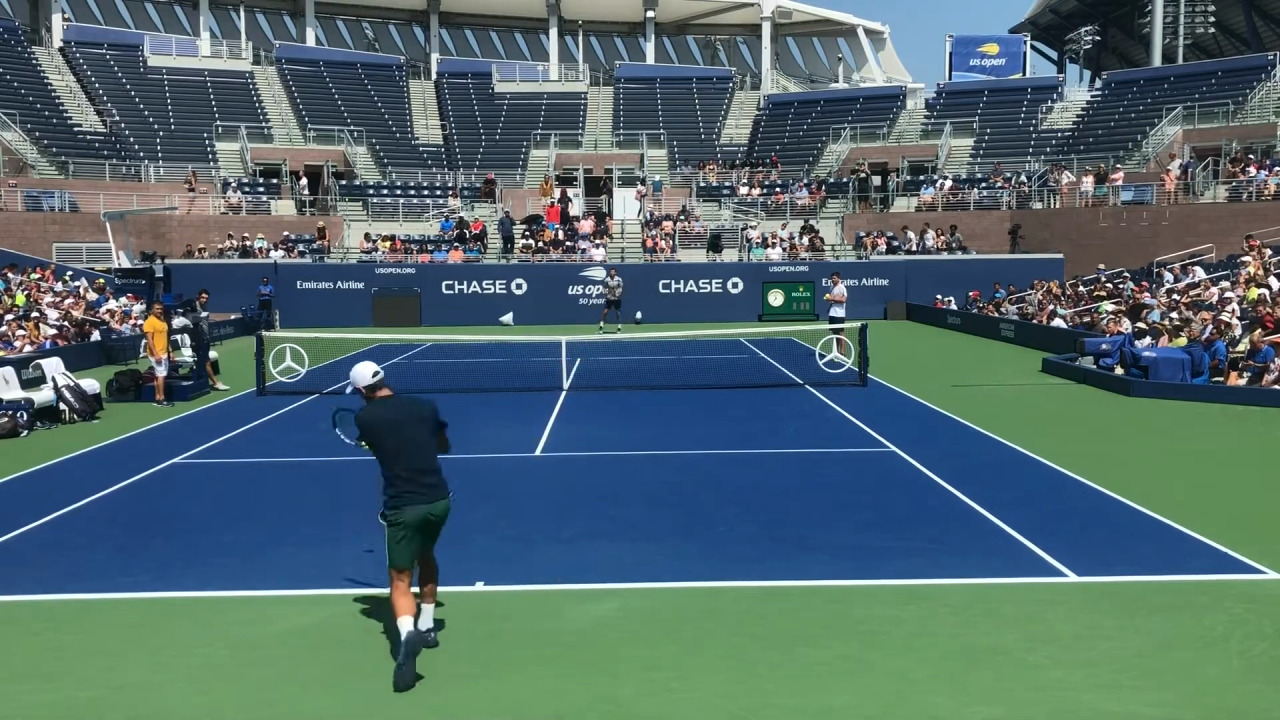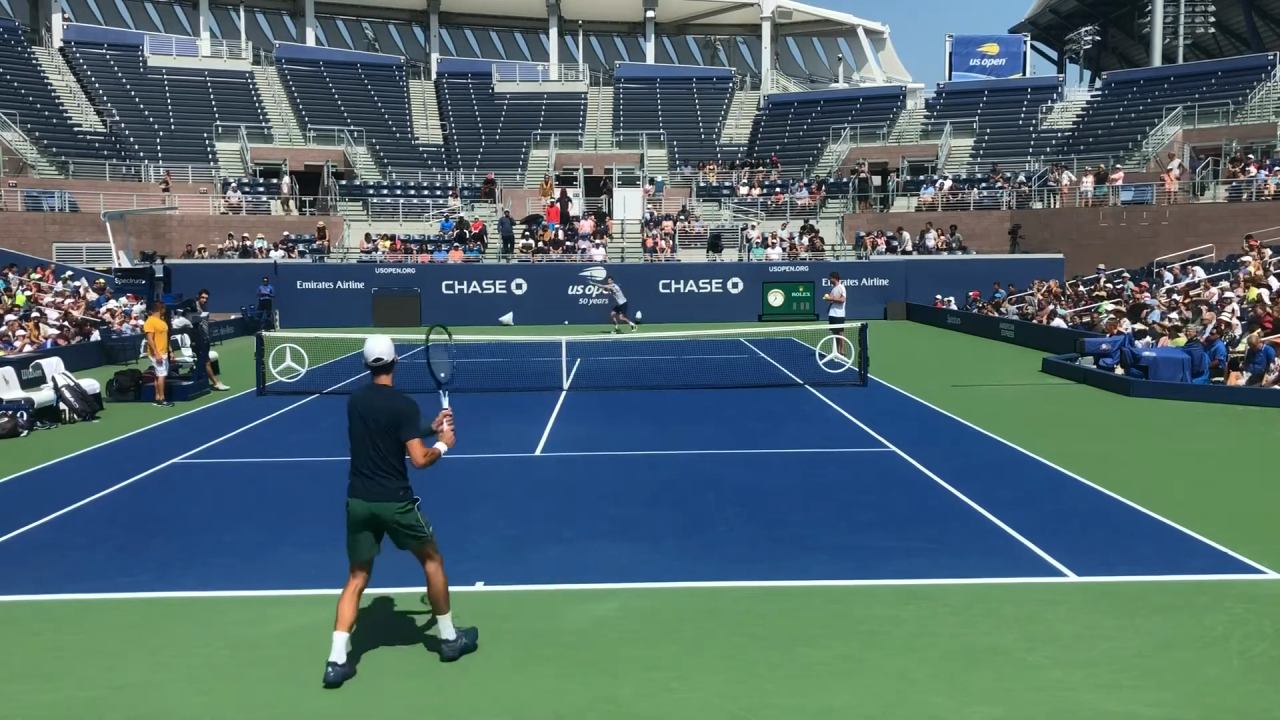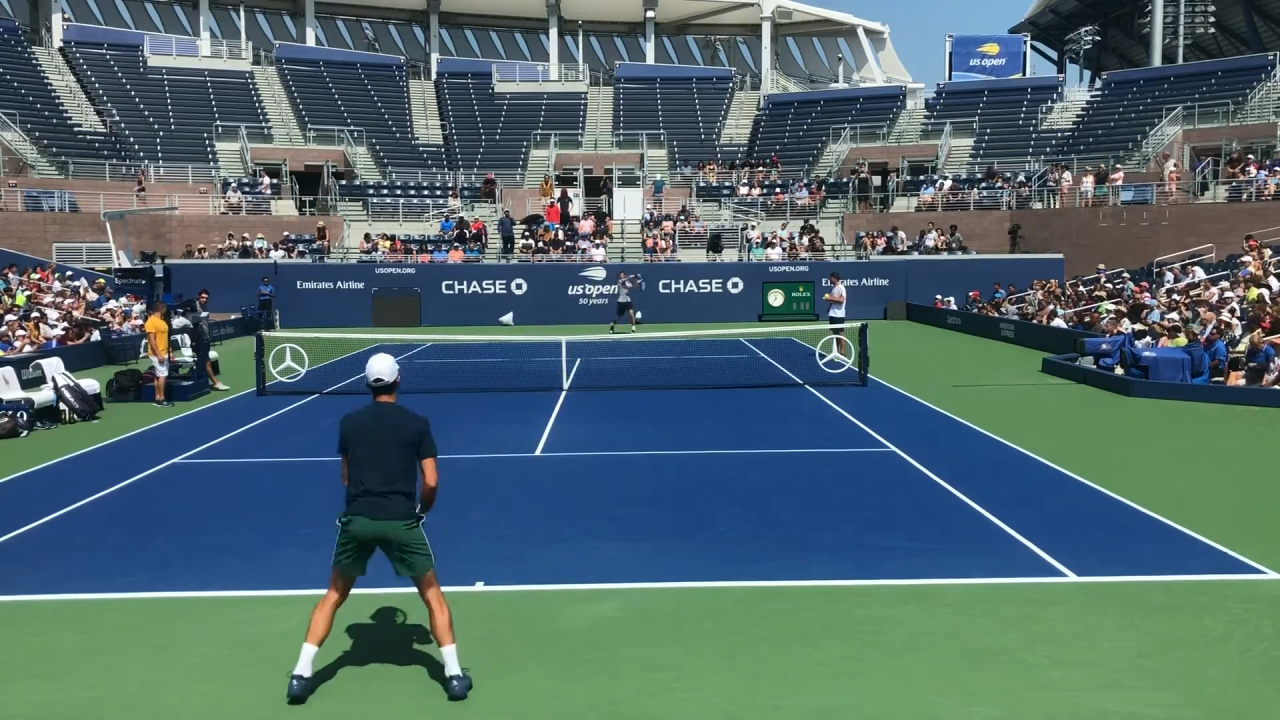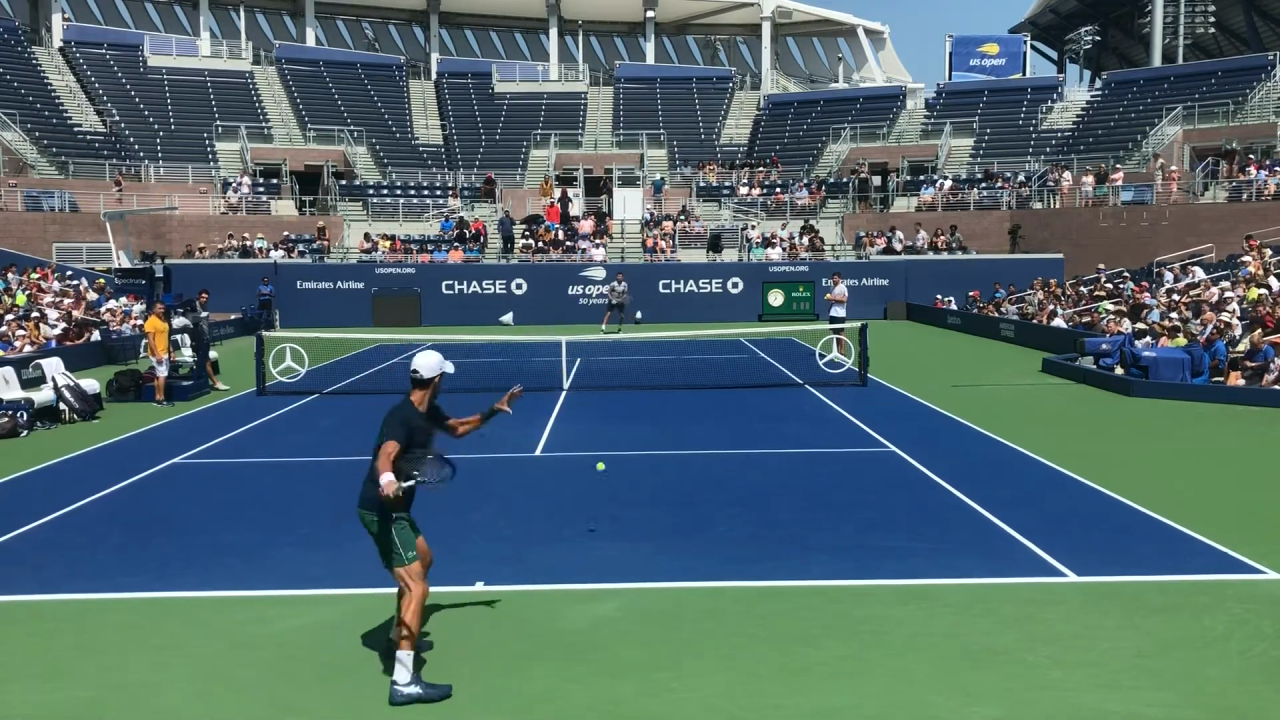
dt=0.7s
person 1, frame 1
left shoulder: (364, 417)
right shoulder: (425, 406)
right elbow: (443, 446)
left hip: (402, 507)
right hip: (438, 500)
left knee: (400, 581)
right knee: (425, 558)
left ankle: (407, 632)
right ankle: (426, 628)
person 1, frame 2
left shoulder: (355, 400)
right shoulder: (404, 404)
right elbow: (419, 459)
left wrist: (429, 429)
right wrist: (443, 444)
left hip: (358, 501)
right hip: (395, 501)
left knee: (357, 579)
right knee: (432, 560)
left ankle: (336, 661)
right ankle: (449, 638)
person 1, frame 3
left shoulder: (349, 423)
right shoulder: (416, 423)
left elbow: (347, 479)
right elbow: (430, 482)
right wrist: (420, 508)
left hip: (356, 519)
right hip: (398, 520)
left knee: (334, 594)
right knee: (432, 594)
left ankle: (301, 675)
right ankle: (454, 675)
person 1, frame 4
left shoulder: (428, 411)
right shoulder: (401, 416)
left elbow: (459, 428)
right elbow: (384, 455)
left wrist: (494, 410)
right wrist: (387, 479)
left hip: (394, 510)
right hip: (381, 511)
left knee: (423, 559)
right knee: (416, 586)
left ankle: (405, 630)
right ankle: (403, 682)
